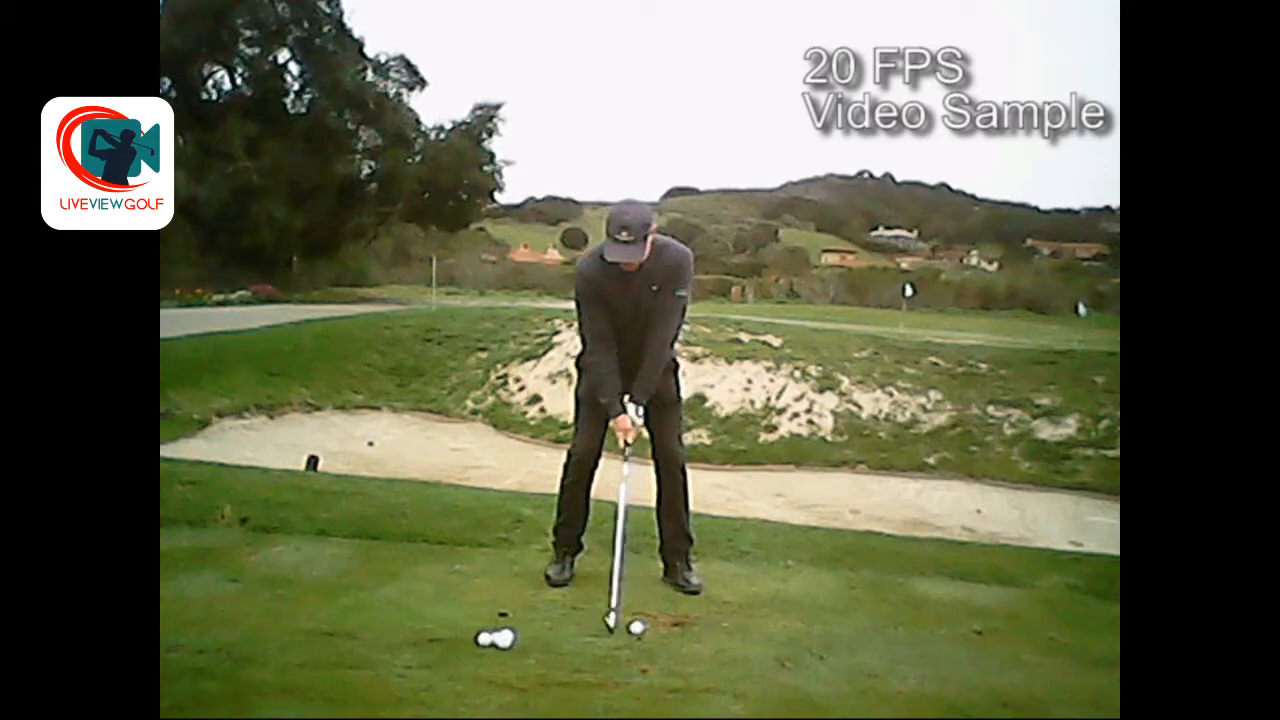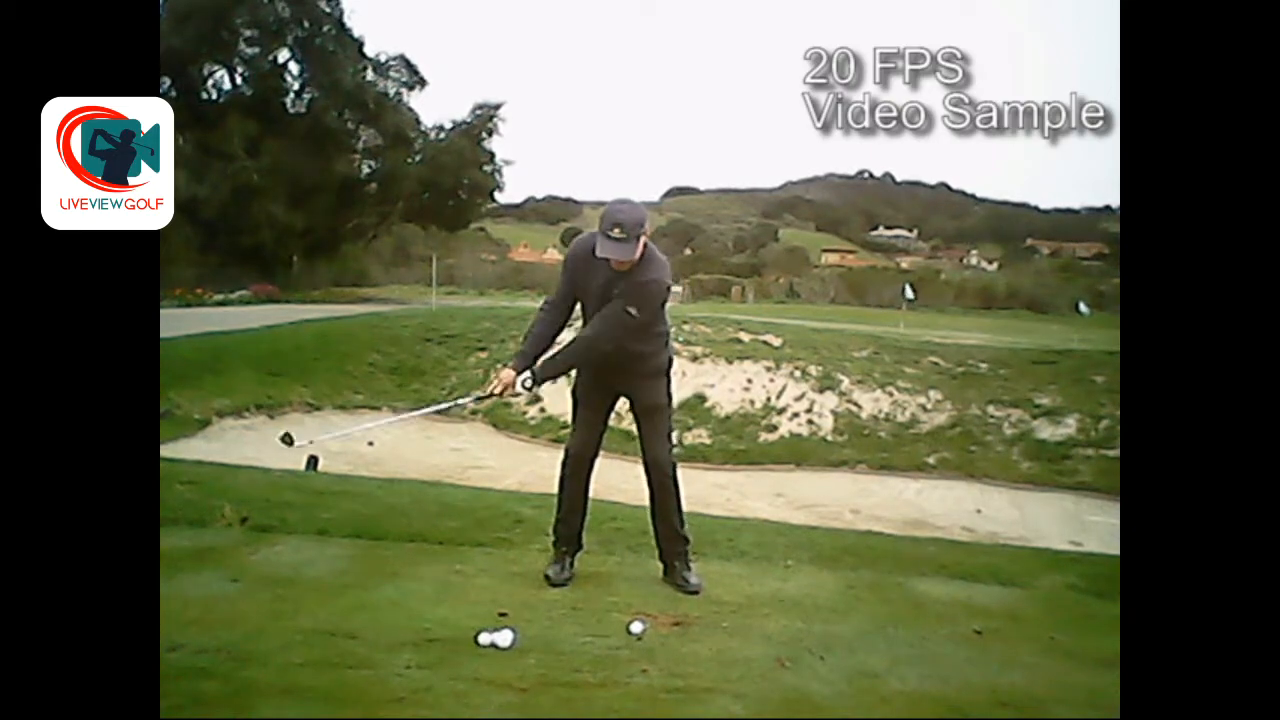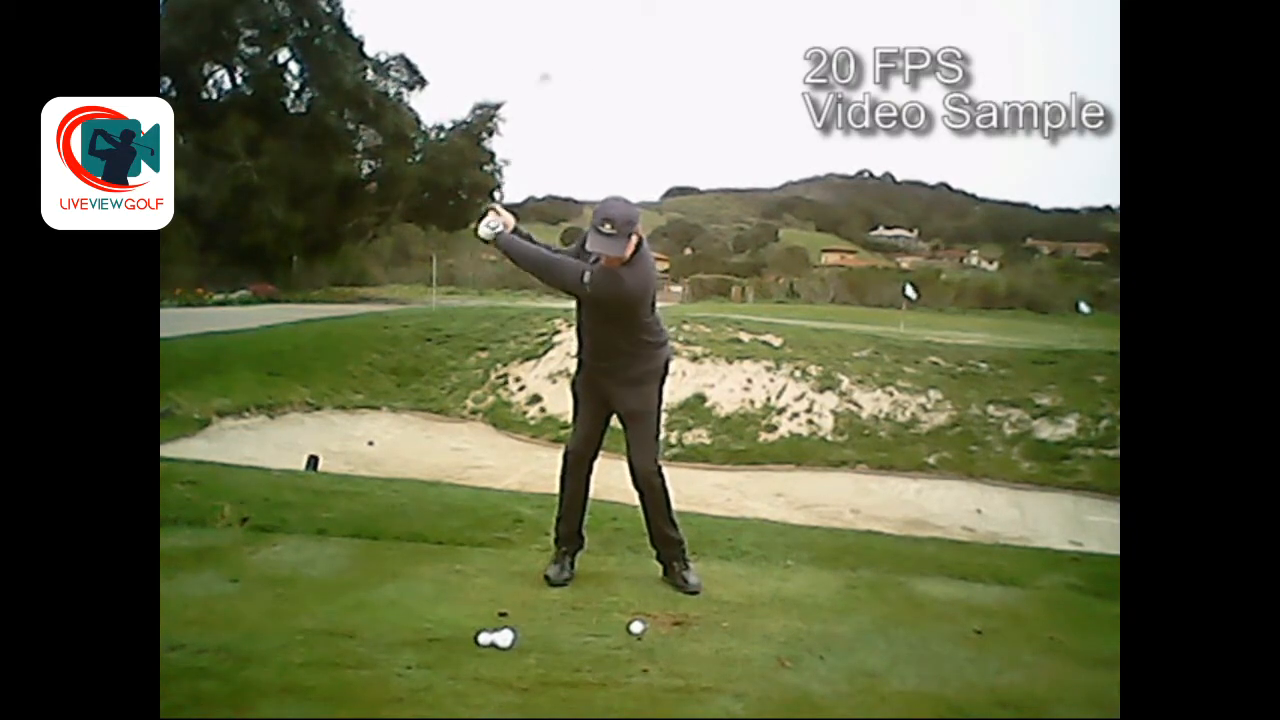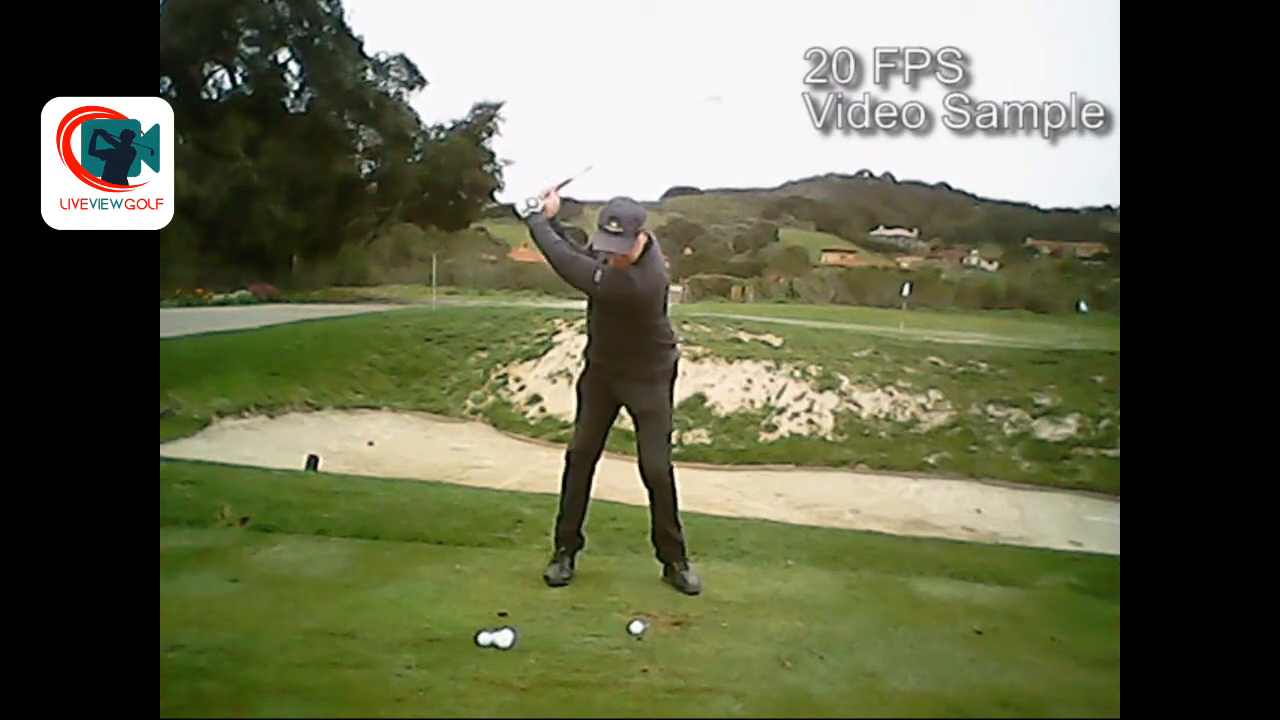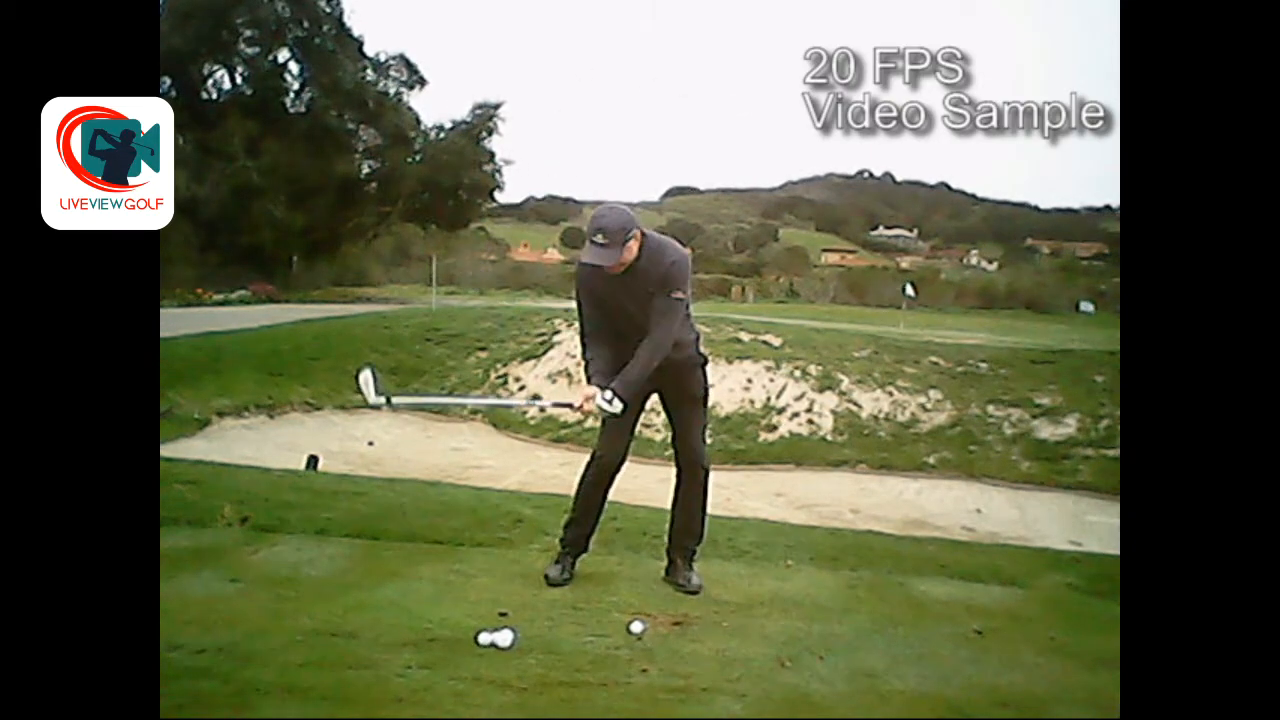
dt=0.7s
person 1, frame 1
left shoulder: (677, 260)
right shoulder: (589, 270)
left elbow: (661, 336)
right elbow: (598, 343)
left wrist: (638, 400)
right wrist: (614, 408)
left hip: (656, 369)
right hip: (602, 368)
left knee: (671, 458)
right knee: (582, 455)
left ankle: (677, 559)
right ankle: (565, 550)
person 1, frame 2
left shoulder: (653, 279)
right shoulder: (582, 250)
left elbow: (597, 337)
right elbow: (557, 308)
left wrist: (534, 375)
right wrist: (517, 364)
left hip: (645, 370)
right hip: (595, 368)
left knee: (660, 462)
right knee: (578, 454)
left ankle: (675, 559)
right ankle: (565, 550)
person 1, frame 3
left shoulder: (627, 282)
right shoulder: (602, 238)
left elbow: (555, 272)
right elbow: (564, 260)
left wrist: (502, 239)
right wrist: (514, 231)
left hip: (638, 375)
right hip: (594, 367)
left knee: (644, 467)
right knee: (577, 455)
left ankle: (673, 559)
right ankle: (566, 549)
person 1, frame 4
left shoulder: (641, 281)
right shoulder: (613, 243)
left elbow: (574, 272)
right elbow: (578, 260)
left wrist: (536, 221)
right wrist: (550, 220)
left hip: (649, 375)
right hip: (602, 367)
left knee: (655, 467)
right knee: (580, 454)
left ankle: (674, 559)
right ankle: (566, 549)
person 1, frame 5
left shoulder: (672, 261)
right shoulder: (590, 269)
left elbow: (660, 337)
right elbow: (596, 333)
left wrist: (619, 390)
right wrist: (597, 381)
left hip: (679, 363)
right hip: (624, 366)
left knee: (693, 461)
right knee: (606, 457)
left ankle: (681, 559)
right ankle: (570, 550)
